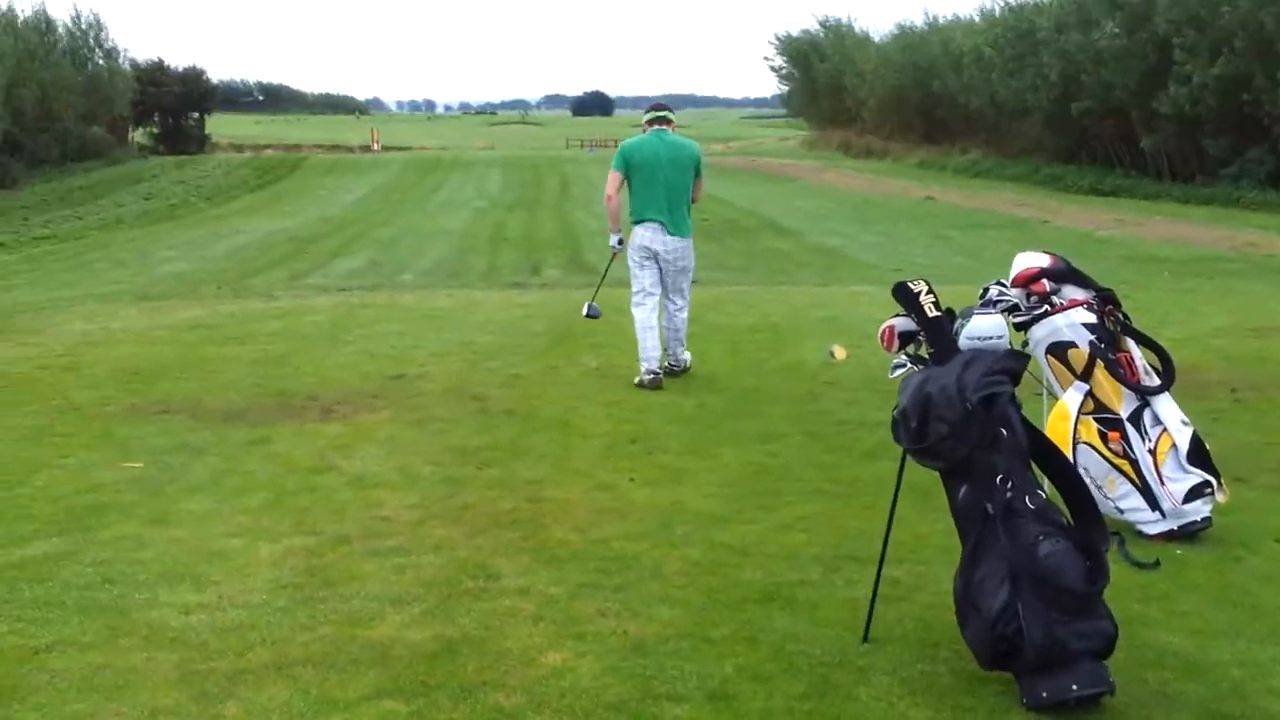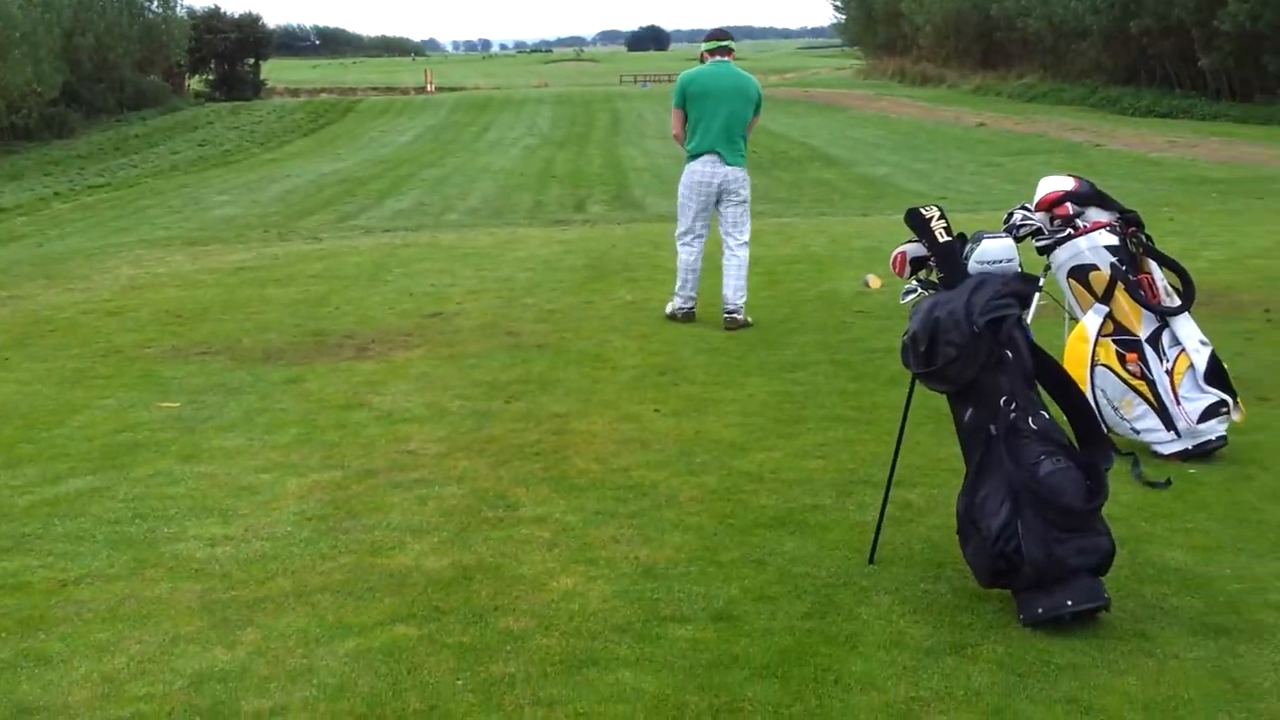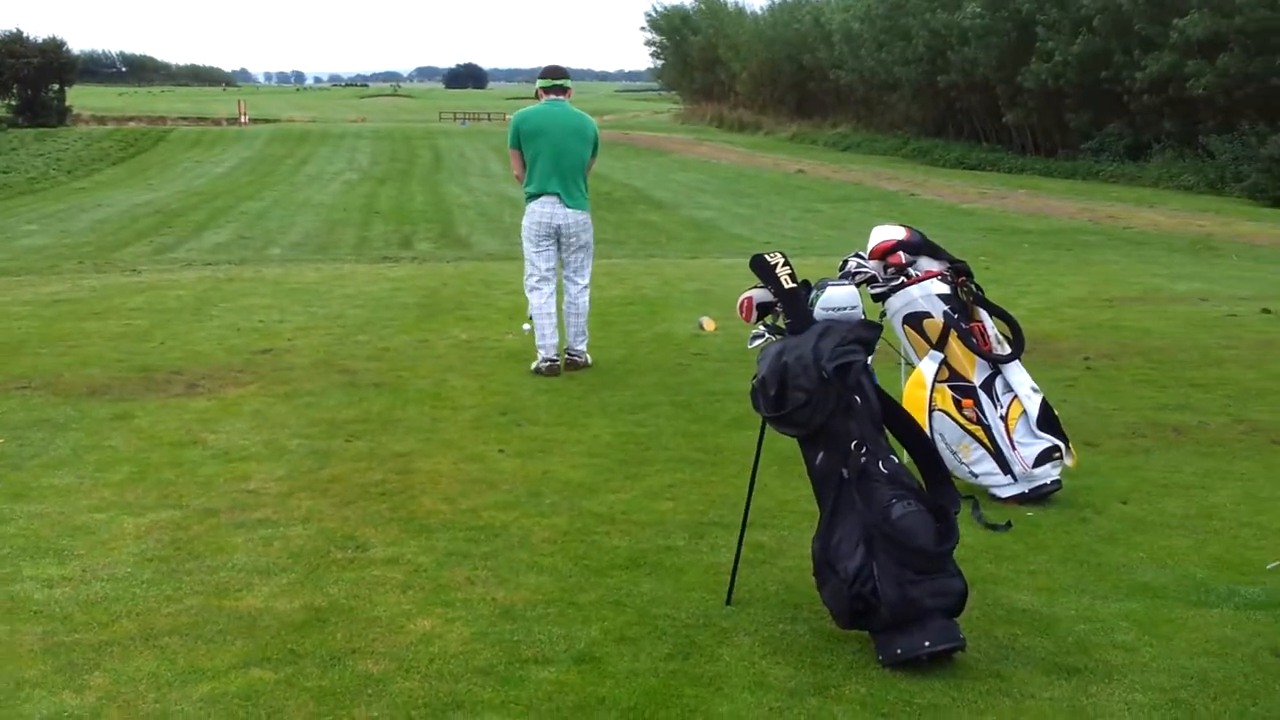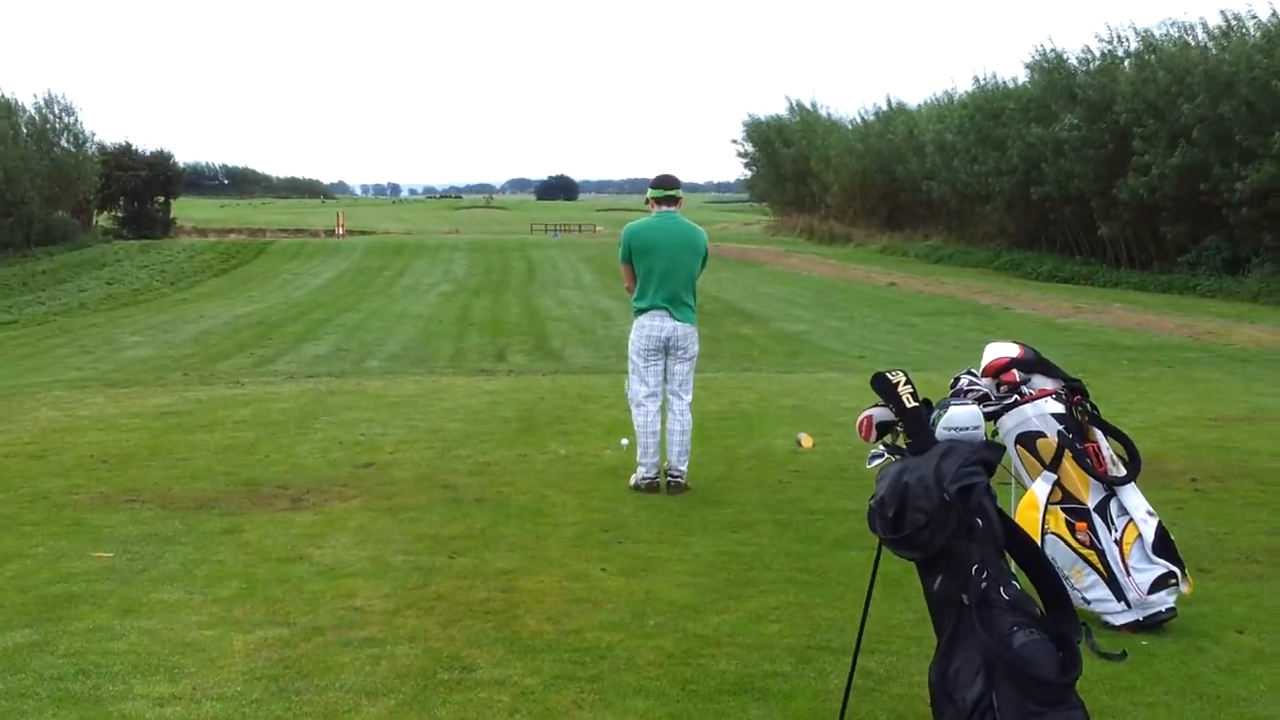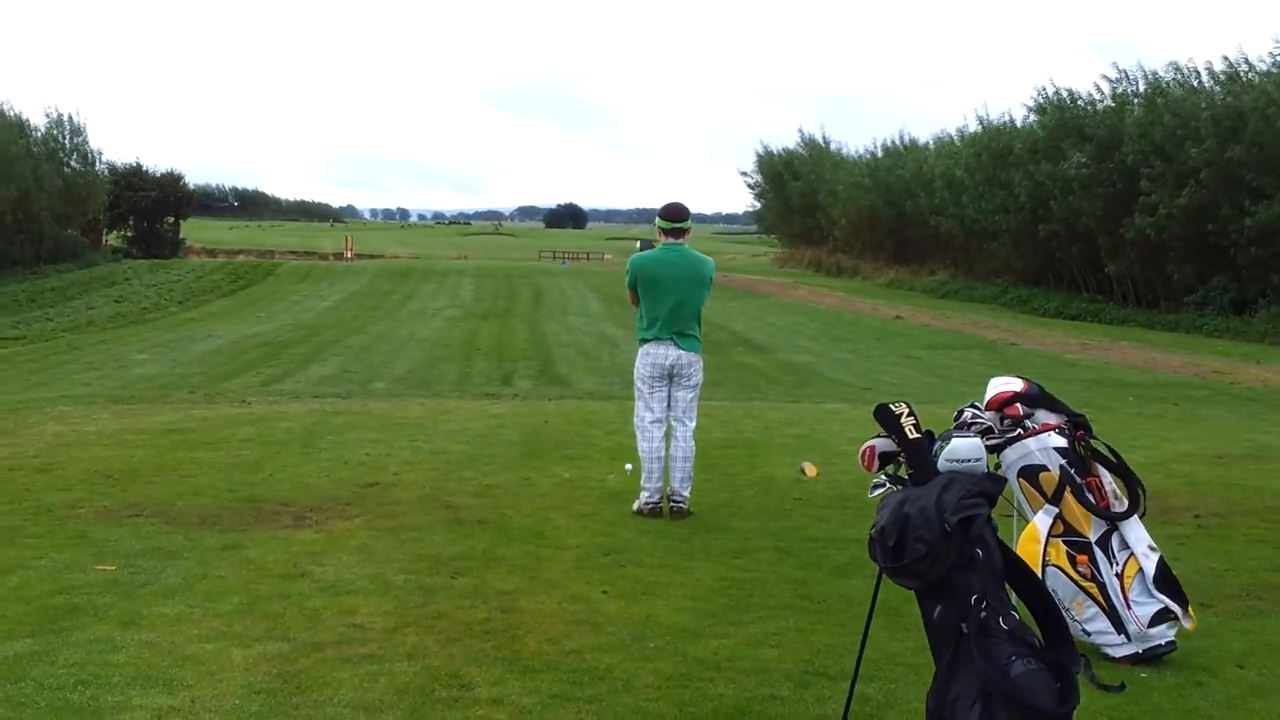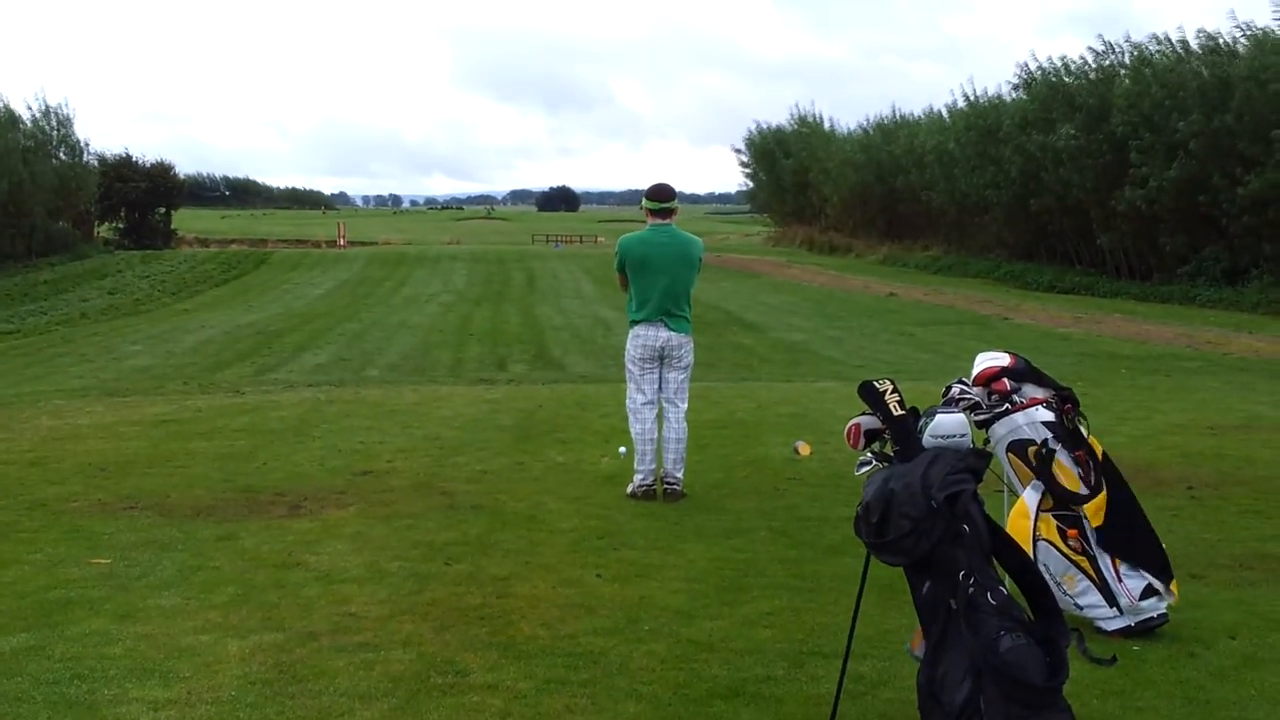
dt=0.5s
person 1, frame 1
left shoulder: (629, 148)
right shoulder: (691, 149)
left elbow: (611, 194)
left wrist: (615, 233)
left hip: (643, 235)
right hip: (679, 237)
left knee: (645, 303)
right knee: (677, 304)
left ankle: (650, 370)
right ankle: (676, 361)
person 1, frame 2
left shoulder: (688, 79)
right shoulder: (752, 84)
left elbow: (678, 132)
right elbow: (747, 131)
left hip: (699, 169)
right hip: (736, 171)
left knee: (689, 240)
right knee: (736, 243)
left ankle: (684, 305)
right ankle: (734, 311)
person 1, frame 3
left shoulder: (522, 119)
right shoulder: (588, 124)
left elbow: (518, 172)
left hip: (539, 210)
right hip: (577, 212)
left knee: (540, 286)
right knee: (577, 286)
left ankle: (548, 357)
right ankle: (576, 353)
person 1, frame 4
left shoulder: (633, 231)
right shoulder: (698, 235)
left elbow: (629, 284)
left hip: (647, 324)
right hip: (684, 326)
left knee: (646, 401)
right knee: (680, 402)
left ankle: (648, 474)
right ankle: (677, 474)
person 1, frame 5
left shoulder: (639, 262)
right shoulder: (706, 266)
left hip: (652, 352)
right hip: (689, 354)
left knee: (650, 427)
right knee: (683, 429)
left ankle: (651, 499)
right ankle: (679, 499)
person 1, frame 6
left shoulder: (628, 244)
right shoulder: (694, 245)
left hip: (643, 334)
right hip: (679, 335)
left knee: (643, 410)
right knee: (675, 411)
left ankle: (645, 482)
right ankle: (673, 481)
